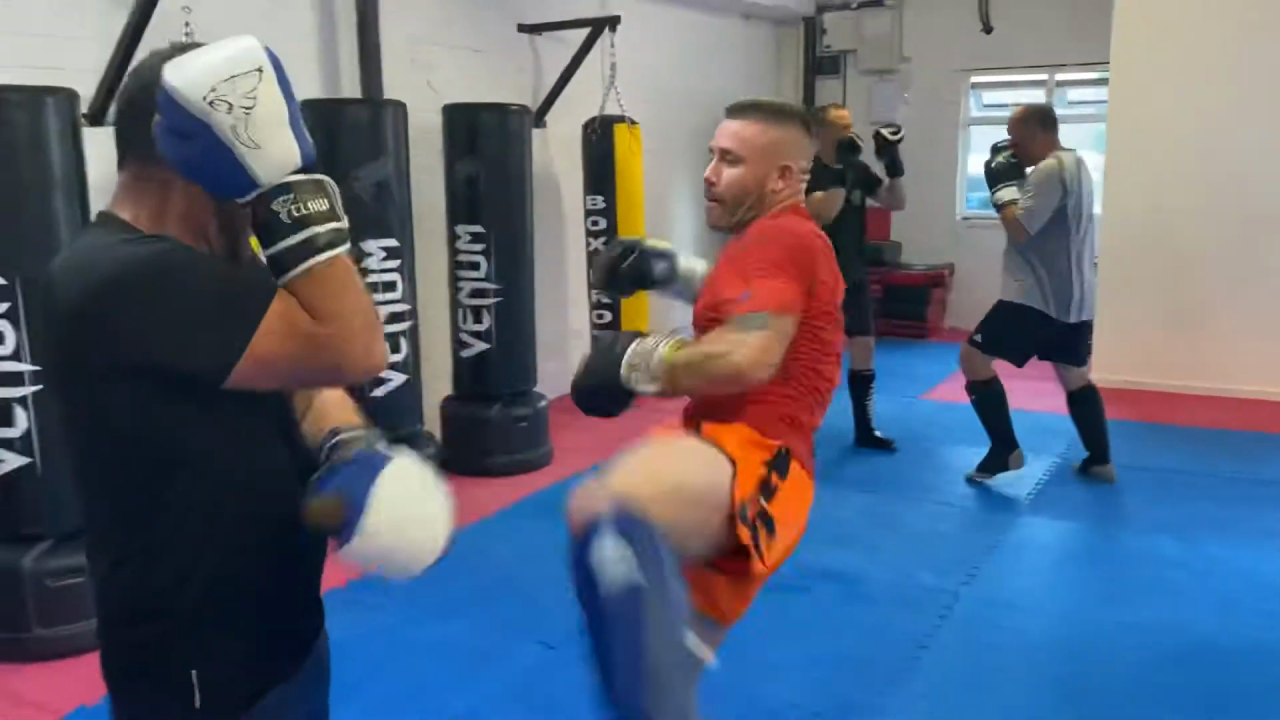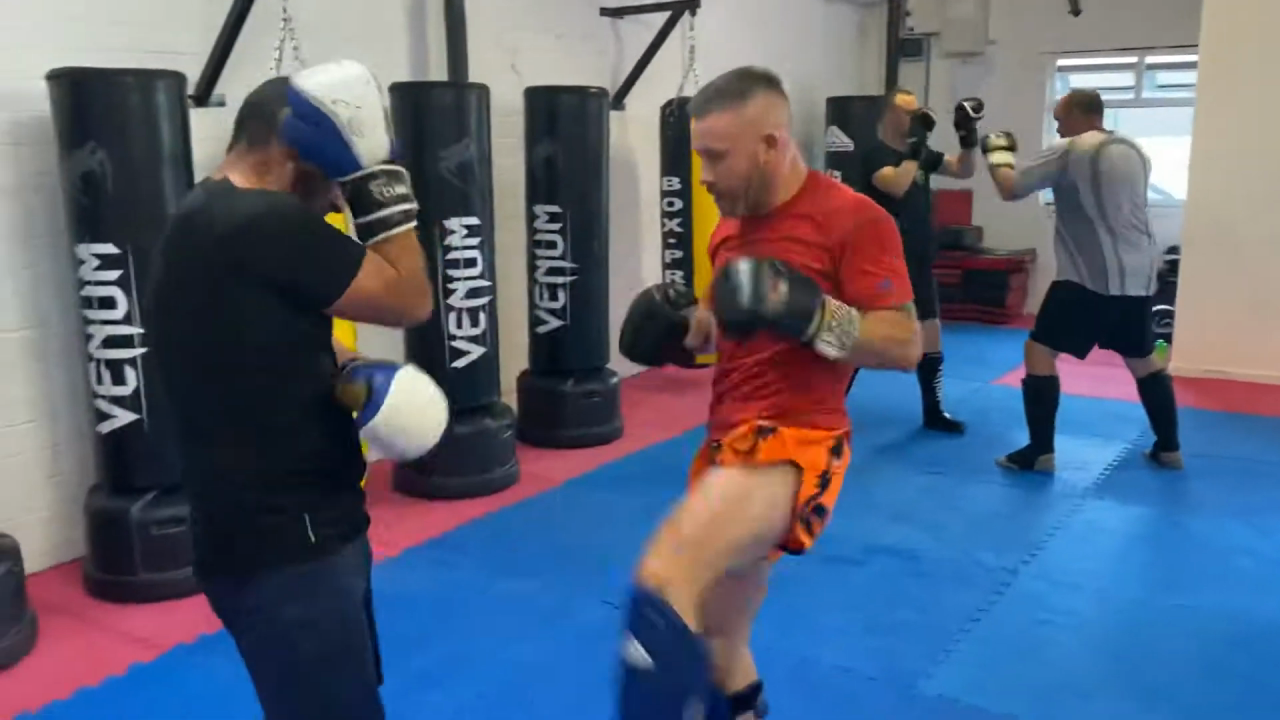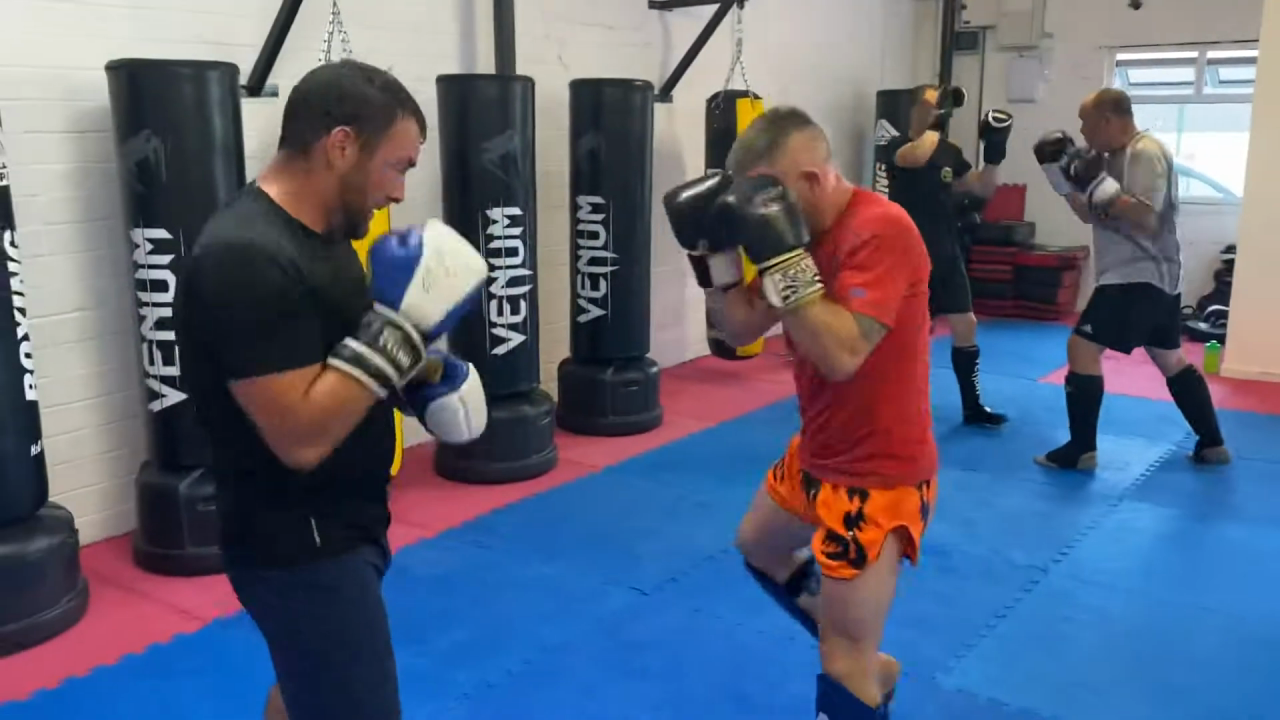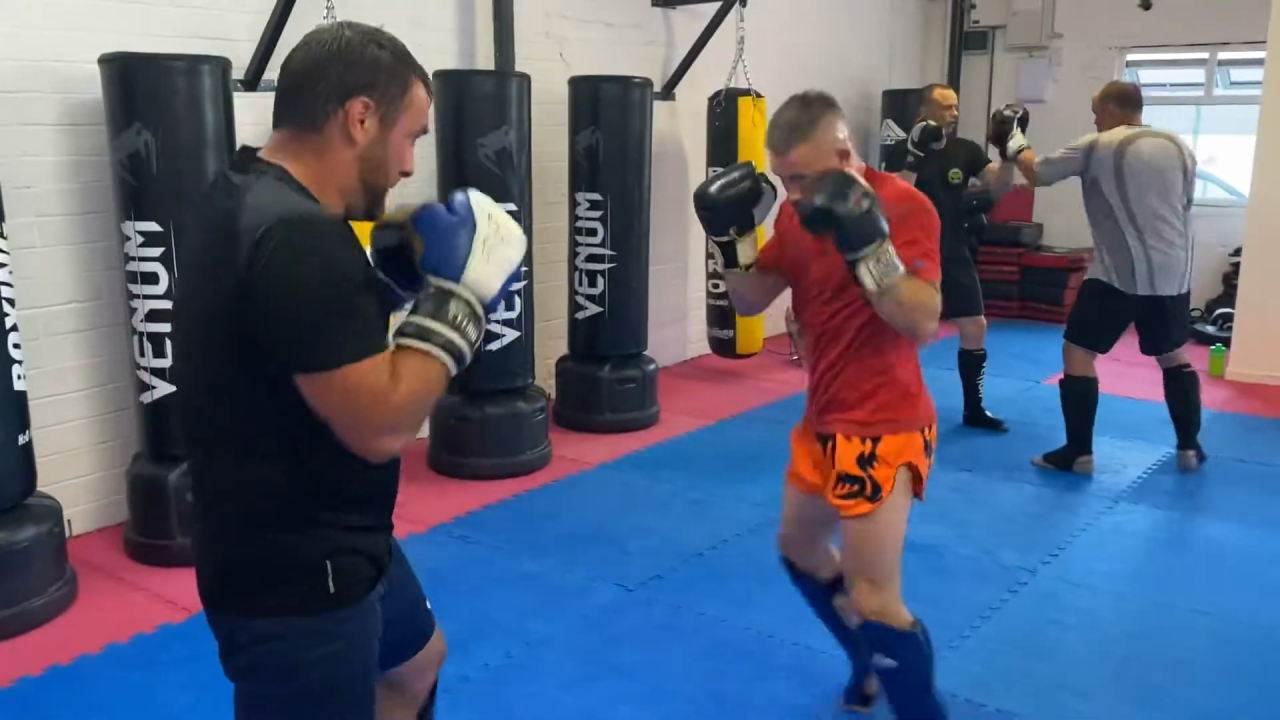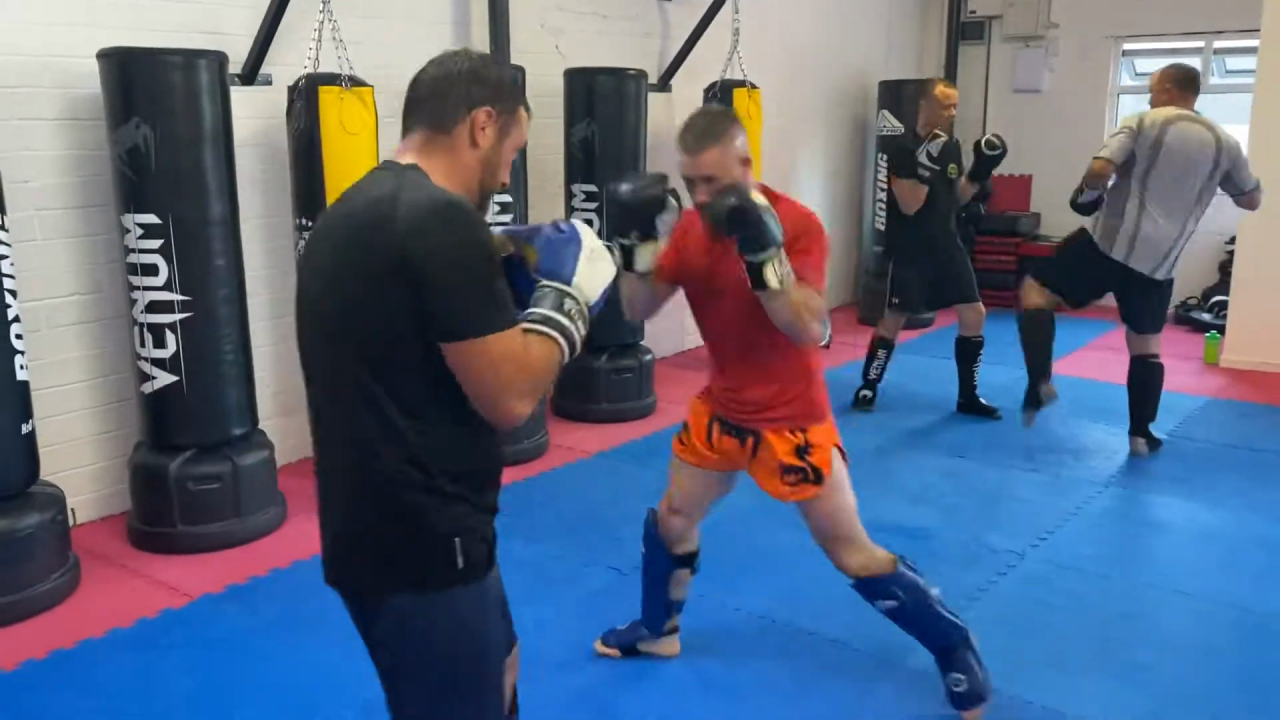
dt=0.4s
person 1, frame 1
left shoulder: (208, 266)
right shoulder: (119, 282)
left elbow: (309, 381)
right elbow: (346, 353)
left wrist: (354, 456)
right wrist: (285, 181)
person 1, frame 2
left shoulder: (213, 225)
right shoulder: (259, 222)
left elbow: (298, 349)
right elbow: (408, 298)
left wrist: (362, 381)
right wrist: (371, 165)
left hip: (278, 529)
right hip: (283, 543)
person 1, frame 3
left shoulder: (313, 232)
right shoulder: (243, 258)
right elbow: (301, 436)
left wrist: (413, 368)
right wrist: (401, 322)
left hip: (330, 523)
right hip: (301, 541)
person 1, frame 4
left shoulder: (251, 192)
right shoulder: (292, 239)
right elbow: (379, 427)
left wrist: (398, 259)
right wrist: (455, 288)
left hip: (336, 544)
right hip: (294, 570)
left knee: (417, 656)
person 1, frame 5
left shoulder: (359, 212)
right shoulder: (440, 222)
right elbow: (510, 397)
left wrist: (500, 284)
right wrist: (563, 293)
left hip: (415, 529)
right hip: (419, 543)
person 2, frame 1
left shoulder: (783, 239)
right shoulder: (768, 245)
left elbow: (748, 359)
left wrist: (637, 363)
right wrist: (665, 265)
left hip: (750, 467)
right hip: (706, 497)
left knee: (605, 509)
person 2, frame 2
left shoulder: (853, 221)
right shoulder: (730, 227)
left elbow: (903, 346)
left wrist: (809, 318)
right wrist: (687, 324)
left hip: (791, 448)
right hip: (732, 447)
left knee: (664, 579)
right knee: (713, 643)
person 2, frame 3
left shoulder: (881, 232)
right shoulder: (809, 231)
left elbow: (840, 353)
right elbow: (743, 326)
left wrist: (780, 254)
right wrist: (712, 251)
left hip: (878, 476)
right hip: (822, 455)
left knee: (844, 656)
right knee: (760, 548)
right ankle: (864, 665)
person 2, frame 4
left shoulder: (905, 208)
right shoulder: (799, 213)
left elbow: (920, 323)
right elbow: (750, 301)
left wrist: (866, 243)
right wrist: (732, 233)
left hip: (884, 426)
right hip: (825, 419)
left knee: (872, 597)
right knee: (798, 548)
right ankle: (881, 670)
person 2, frame 5
left shoulder: (795, 223)
right shoulder: (690, 226)
left elbow: (807, 329)
right elbow: (636, 311)
left wrist: (764, 252)
right wrist: (635, 240)
left hip: (792, 419)
right hip: (721, 410)
left knee: (852, 554)
right knee: (671, 517)
left ankle: (958, 654)
right ankle: (657, 629)
person 3, frame 1
left shoulder: (1050, 170)
right shoulder: (1071, 164)
left elbow: (1019, 230)
left wrist: (1003, 186)
right wrist: (1014, 176)
left hip: (1036, 296)
right hip: (1072, 296)
left knee: (973, 359)
right knee: (1074, 376)
left ankle: (1004, 450)
right ankle: (1100, 460)
person 3, frame 2
left shoulder: (1070, 151)
right shoulder: (1134, 152)
left elbow: (1010, 188)
left wrist: (996, 148)
left hip: (1089, 279)
right hip: (1138, 277)
left knee: (1039, 353)
right knee: (1142, 361)
left ankle: (1040, 450)
right ankle: (1169, 447)
person 3, frame 3
left shoulder: (1145, 154)
right shoulder: (1117, 156)
left elbow: (1144, 219)
right elbow: (1088, 213)
left wrist: (1098, 184)
right wrist: (1057, 168)
left hip: (1139, 277)
right hip: (1153, 277)
left knee: (1081, 349)
right knee: (1169, 359)
left ankle: (1081, 450)
right ankle: (1212, 443)
person 3, frame 4
left shoulder: (1095, 147)
right shoulder: (1179, 147)
left elbow: (1037, 173)
left wrist: (1011, 139)
left hip: (1118, 275)
right hip: (1172, 276)
left knee: (1077, 353)
right knee: (1175, 358)
left ankle: (1078, 452)
right ankle: (1189, 447)
person 3, frame 5
left shoulder: (1143, 122)
right shoulder: (1224, 142)
left elbow: (1099, 171)
right elbow: (1252, 200)
left wrist: (1087, 193)
left hip: (1107, 243)
right hip: (1158, 260)
left knee: (1035, 288)
right knee: (1144, 345)
left ankle: (1039, 382)
right ankle: (1140, 434)
person 4, frame 1
left shoulder: (855, 167)
right shoulder: (811, 172)
left elbow: (896, 203)
right elbow: (824, 215)
left wrist: (892, 162)
right wrist: (845, 173)
left hip: (853, 276)
left knee: (864, 349)
left ankle: (864, 429)
person 4, frame 2
left shoulder: (921, 153)
right shoulder: (875, 155)
left elbow: (964, 171)
right elbow: (897, 187)
left wrist: (968, 136)
right wrist: (916, 145)
left hip: (916, 262)
left knee: (931, 333)
left ankle: (933, 412)
person 4, frame 3
left shoulder: (950, 152)
right shoulder: (900, 146)
left elbow: (983, 189)
right elbow: (918, 157)
left wrist: (994, 150)
right wrist: (939, 120)
left hip: (945, 254)
left knee: (965, 326)
left ankle: (973, 407)
person 4, frame 4
left shoulder: (965, 150)
right shoulder: (901, 151)
left elbow: (1002, 185)
right wrist: (915, 154)
left hip: (954, 257)
left knee: (975, 329)
left ankle: (974, 410)
person 4, frame 5
left shoulder: (950, 147)
right shoulder: (903, 148)
left elbow: (960, 197)
right elbow: (908, 205)
left wrist: (982, 169)
right wrist: (926, 164)
left hip: (947, 248)
right hip: (909, 252)
left knee: (973, 315)
right knee: (893, 321)
left ankle: (968, 397)
right ankle: (867, 388)
